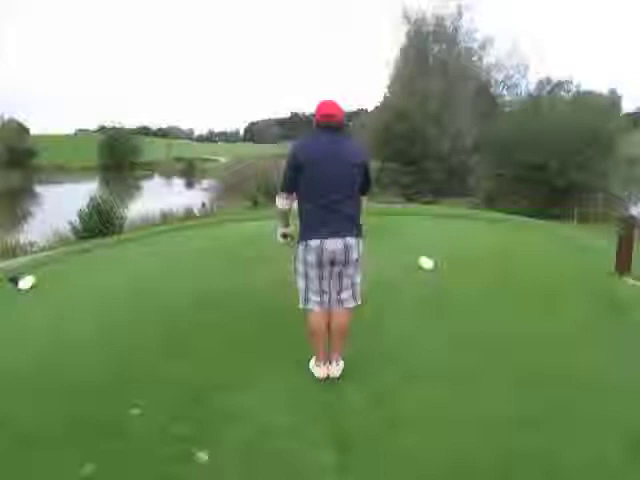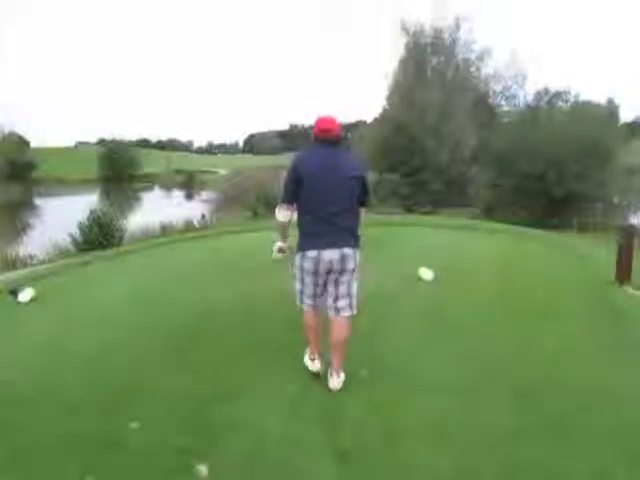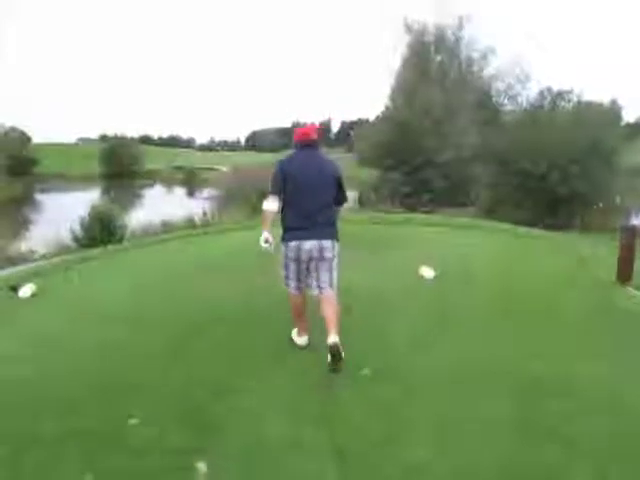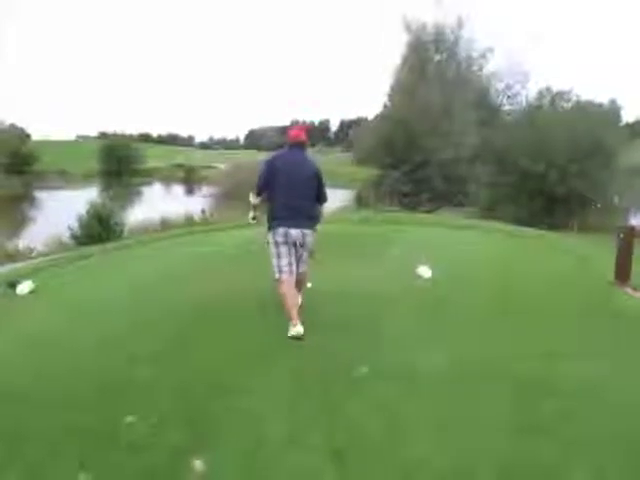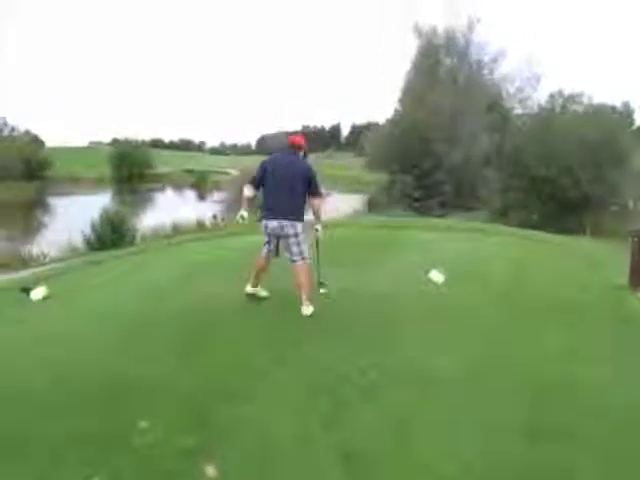
dt=0.5s
person 1, frame 1
left shoulder: (301, 149)
right shoulder: (358, 151)
left elbow: (285, 195)
left wrist: (283, 224)
left hip: (312, 238)
right hip: (349, 237)
left knee: (316, 303)
right knee: (343, 301)
left ankle: (320, 362)
right ankle: (336, 361)
person 1, frame 2
left shoulder: (301, 161)
right shoulder: (356, 165)
left elbow: (286, 207)
right elbow: (361, 206)
left wrist: (282, 238)
left hip: (311, 247)
right hip: (347, 247)
left knee: (310, 305)
right knee: (341, 312)
left ankle: (313, 357)
right ankle: (336, 373)
person 1, frame 3
left shoulder: (285, 165)
right shoulder: (331, 166)
left elbow: (272, 200)
right elbow: (339, 203)
left wrist: (266, 232)
left hip: (295, 240)
right hip: (326, 240)
left knee: (296, 289)
right knee: (327, 291)
left ankle: (301, 334)
right ankle: (333, 337)
person 1, frame 4
left shoulder: (273, 162)
right shoulder: (313, 166)
left elbow: (257, 194)
right elbow: (320, 202)
left wrist: (254, 210)
right wrist: (315, 223)
left hip: (280, 227)
right hip: (306, 227)
left knee: (285, 276)
right knee: (301, 269)
left ankle: (295, 323)
right ankle: (296, 298)
person 1, frame 5
left shoulder: (267, 163)
right shoulder: (306, 167)
left elbow: (249, 188)
right elbow: (315, 198)
left wrist: (244, 209)
right wrist: (318, 222)
left hip: (269, 219)
right hip: (292, 221)
left knee: (266, 253)
right knee: (301, 261)
left ankle: (252, 285)
right ankle: (306, 304)
